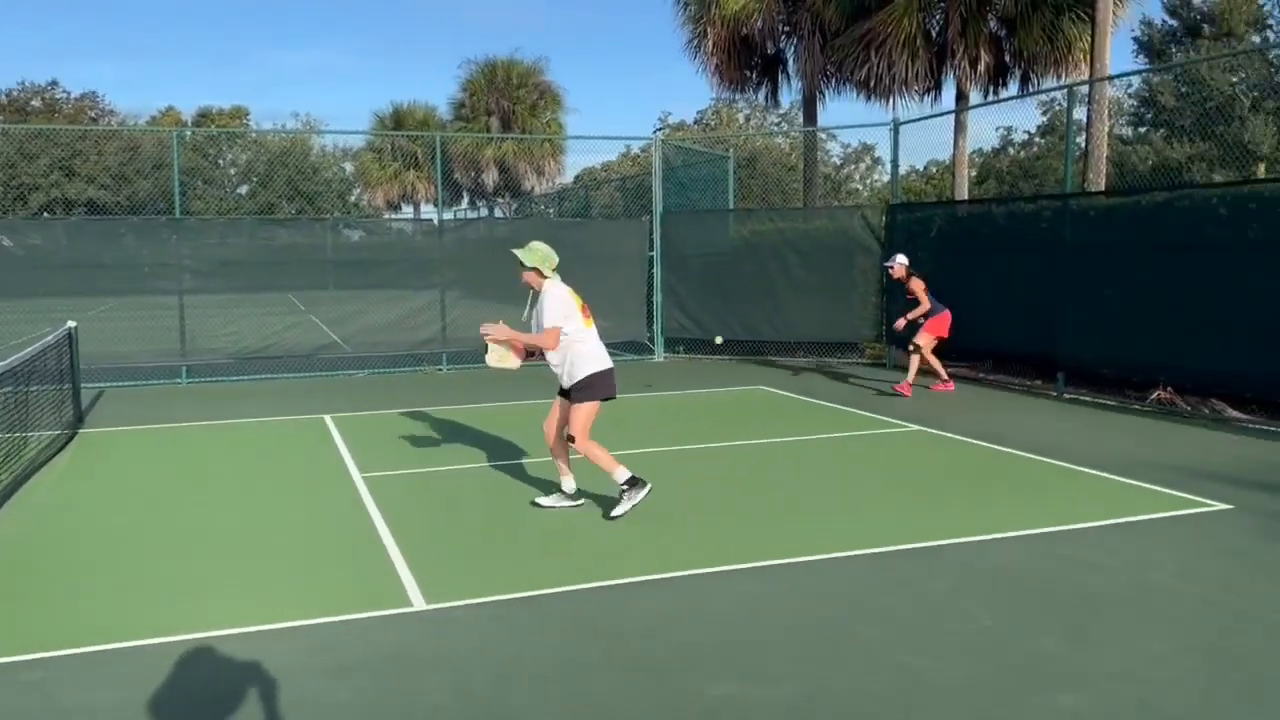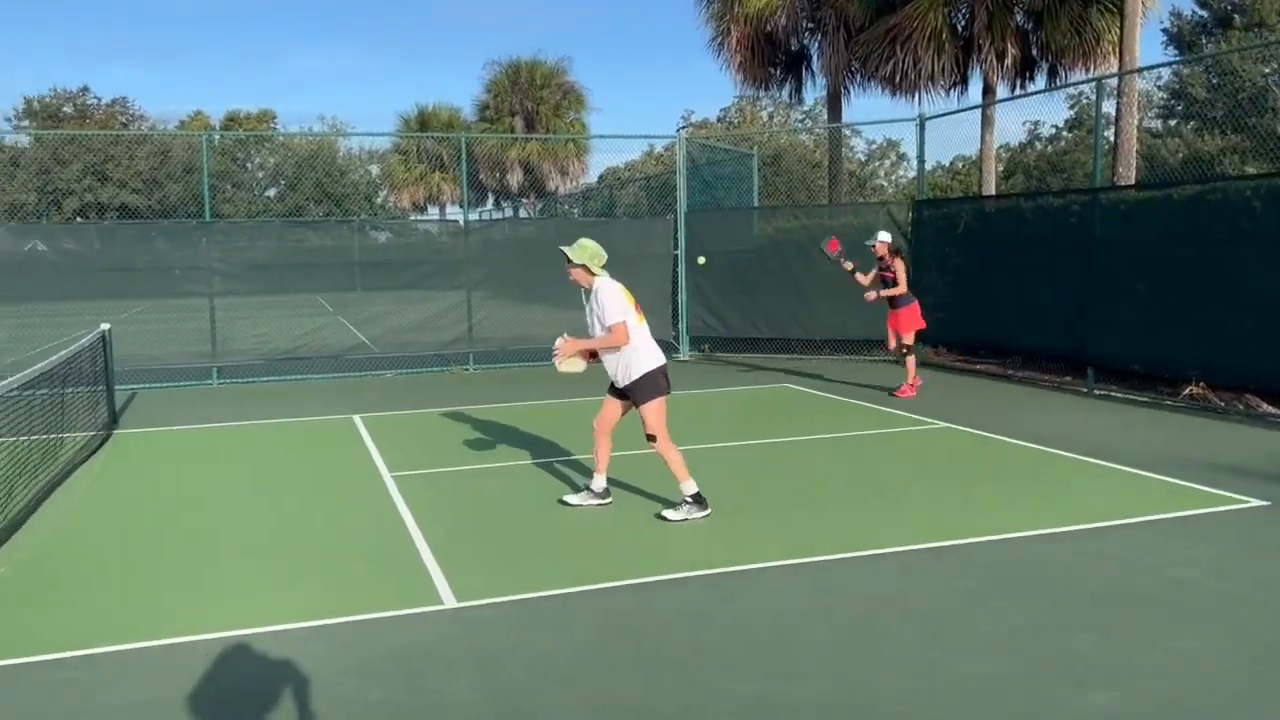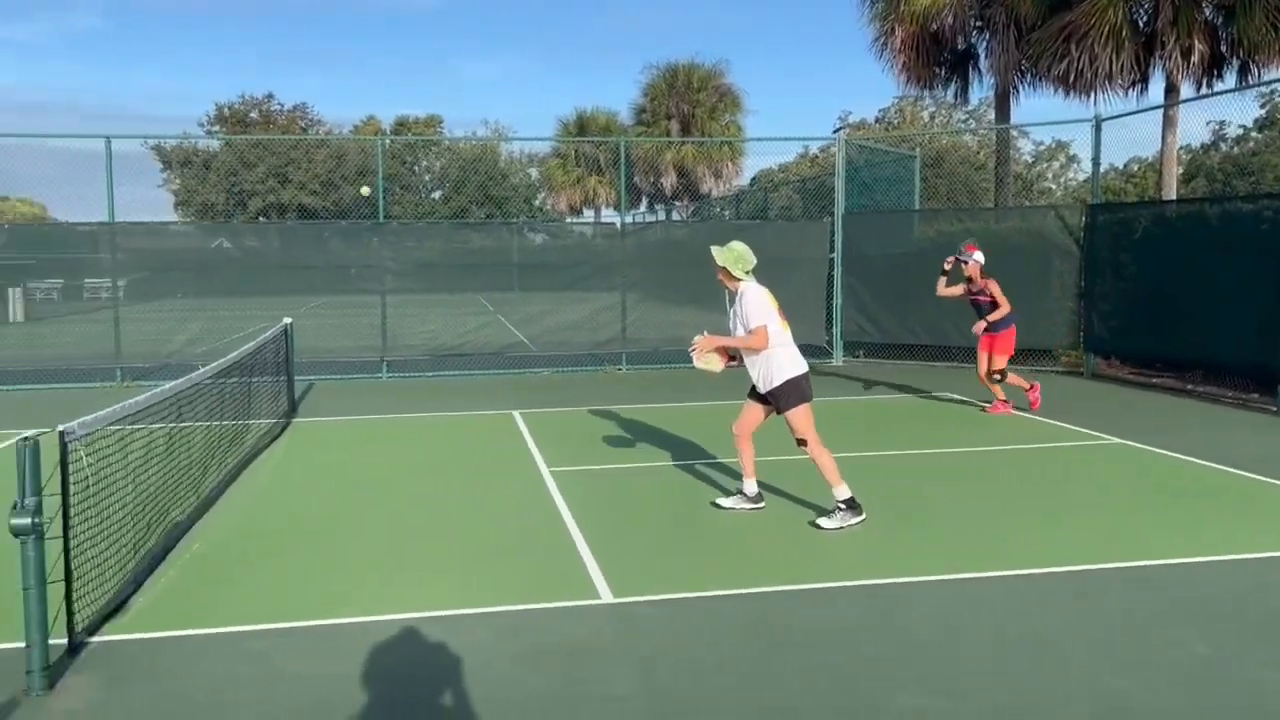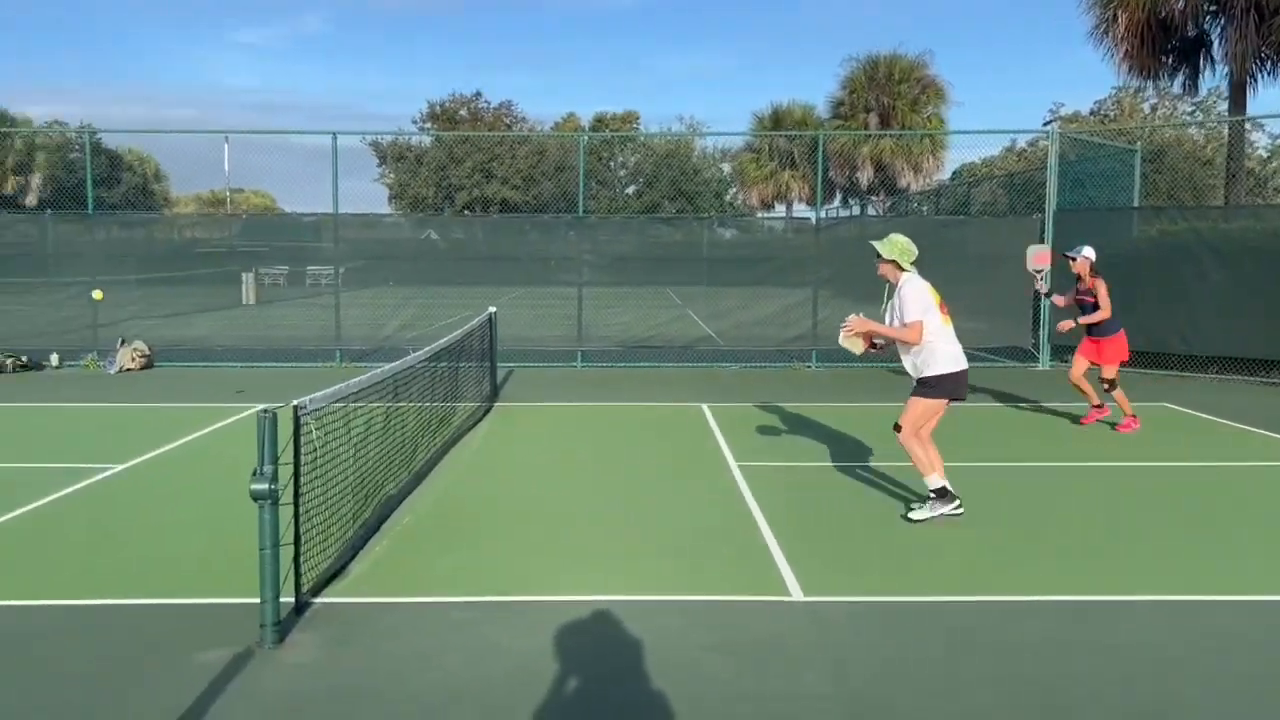
dt=0.4s
person 1, frame 1
left shoulder: (553, 294)
right shoulder: (551, 293)
left elbow: (550, 340)
left wrist: (510, 334)
right wrist: (531, 353)
left hip: (591, 372)
right hip: (576, 374)
left knee: (578, 440)
right knee: (551, 429)
left ankle: (632, 484)
right ankle: (569, 491)
person 1, frame 2
left shoulder: (606, 291)
right shoulder: (599, 292)
left elbow: (621, 338)
left wrist: (580, 345)
right wrist: (587, 352)
left hip: (645, 371)
right hip: (626, 375)
left knee: (658, 439)
right knee: (601, 427)
left ankle: (695, 500)
right ankle: (598, 489)
person 1, frame 3
left shoulder: (752, 294)
right shoulder: (743, 296)
left elbow: (760, 341)
left wrist: (718, 341)
right wrist: (727, 355)
left hip: (786, 377)
right hip: (767, 380)
left knee: (810, 444)
right knee: (740, 431)
left ankle: (848, 506)
right ankle: (750, 493)
person 1, frame 4
left shoulder: (911, 288)
right shoulder: (907, 287)
left elbow: (914, 335)
right elbow: (907, 333)
left wrist: (871, 325)
right wrist: (874, 338)
left hip: (943, 371)
right hip: (941, 371)
left knee: (904, 432)
right knee: (920, 435)
left ankle: (941, 493)
right ankle: (946, 498)
person 2, frame 1
left shoulder: (913, 282)
right shoulder: (908, 282)
left elbow: (926, 305)
left wrist: (905, 318)
right wrist: (918, 317)
left hip: (938, 318)
right hip: (934, 318)
left knee: (914, 346)
right knee: (924, 351)
left ankle: (908, 384)
right ankle: (946, 382)
person 2, frame 2
left shoulder: (897, 262)
right shoulder: (882, 264)
left elbow: (902, 288)
right elbow: (866, 281)
left wrist: (878, 293)
right wrist: (852, 270)
left hip: (907, 308)
right hip: (895, 309)
left knee: (907, 348)
right knee: (893, 347)
left ankle: (910, 386)
right ankle: (913, 378)
person 2, frame 3
left shoulder: (990, 284)
right shoulder: (967, 286)
left elbow: (1006, 307)
right elbow: (940, 291)
left wrist: (985, 320)
right wrist: (945, 270)
left hip: (1004, 332)
right hip: (987, 333)
left knee: (997, 375)
right knee: (982, 372)
left ankle: (1031, 388)
right ankle: (1003, 402)
person 2, frame 4
left shoulder: (1098, 283)
right shoulder: (1079, 284)
left elbow: (1106, 313)
right elbow: (1064, 302)
left wrist: (1074, 322)
right wrist: (1045, 291)
left hip: (1112, 338)
right hip: (1092, 338)
left knee: (1107, 383)
right knee: (1074, 375)
left ankle: (1131, 418)
right ankle: (1098, 406)
